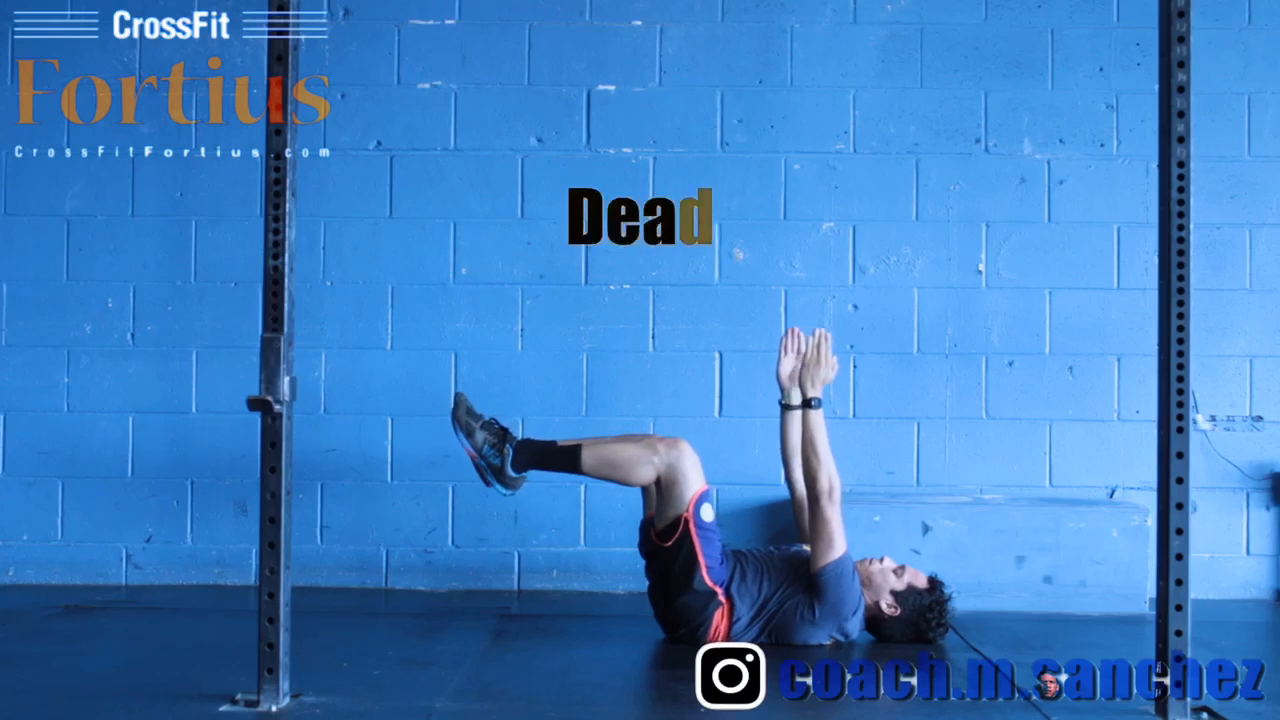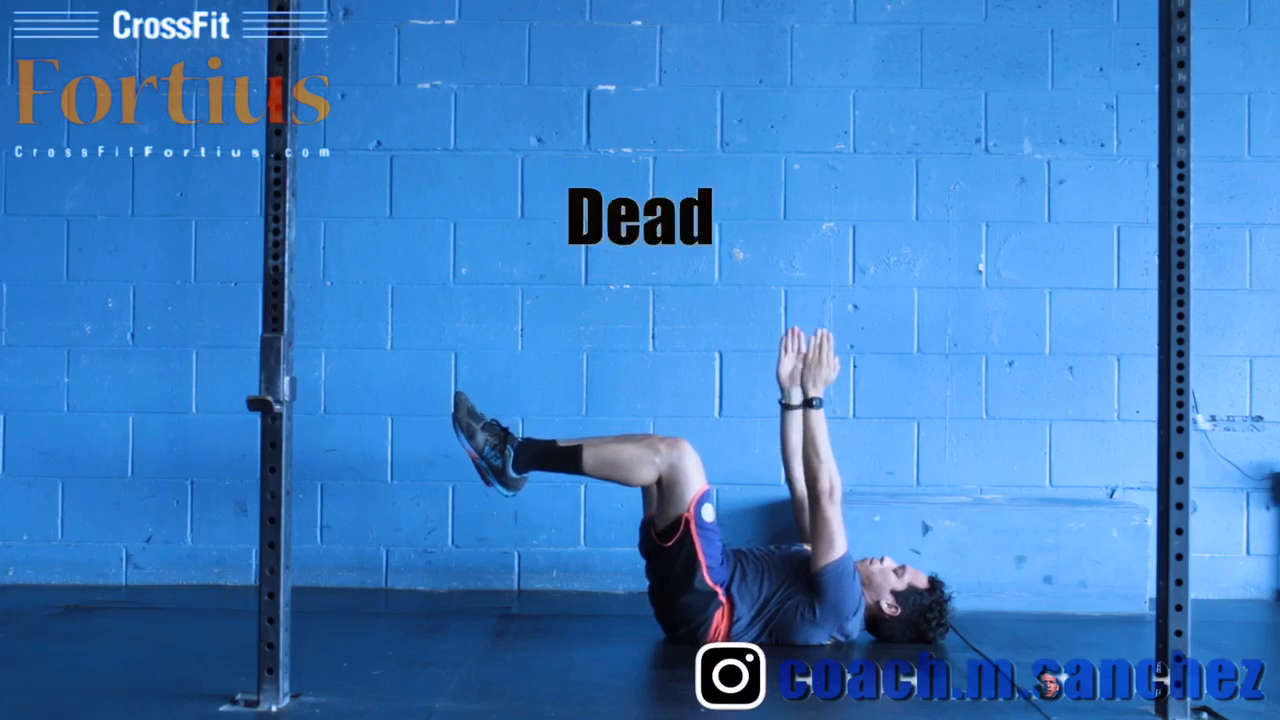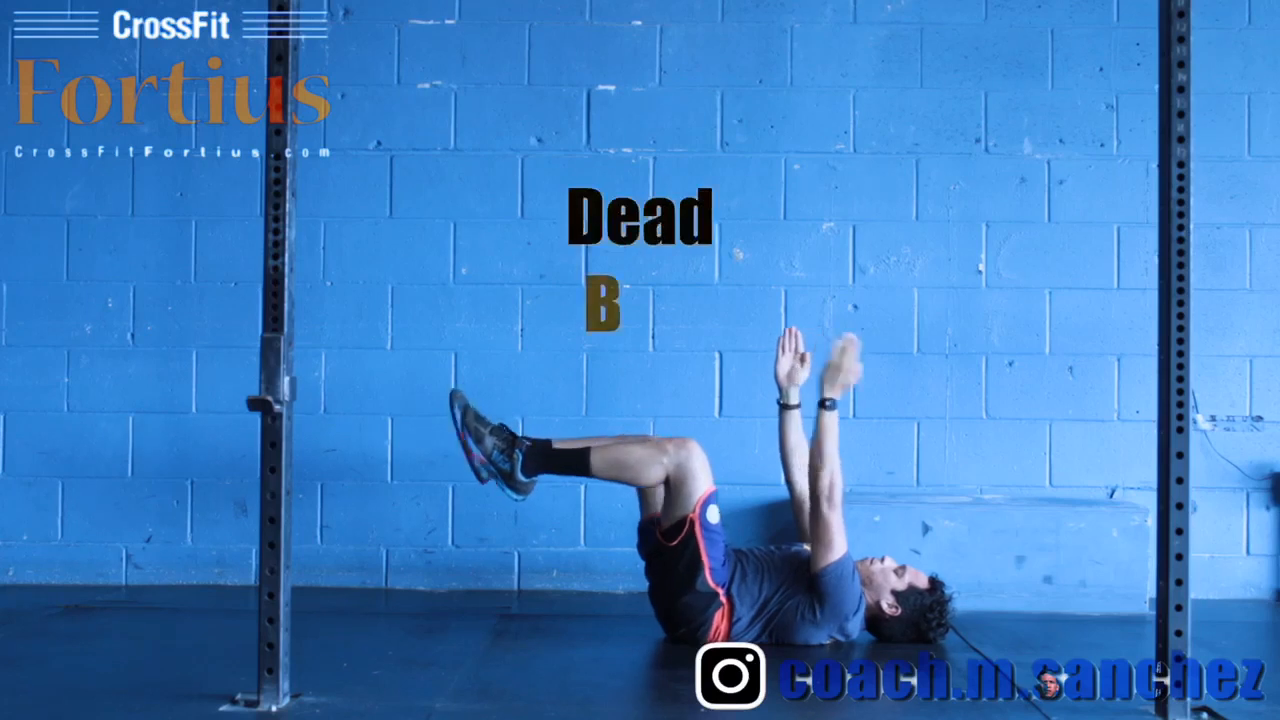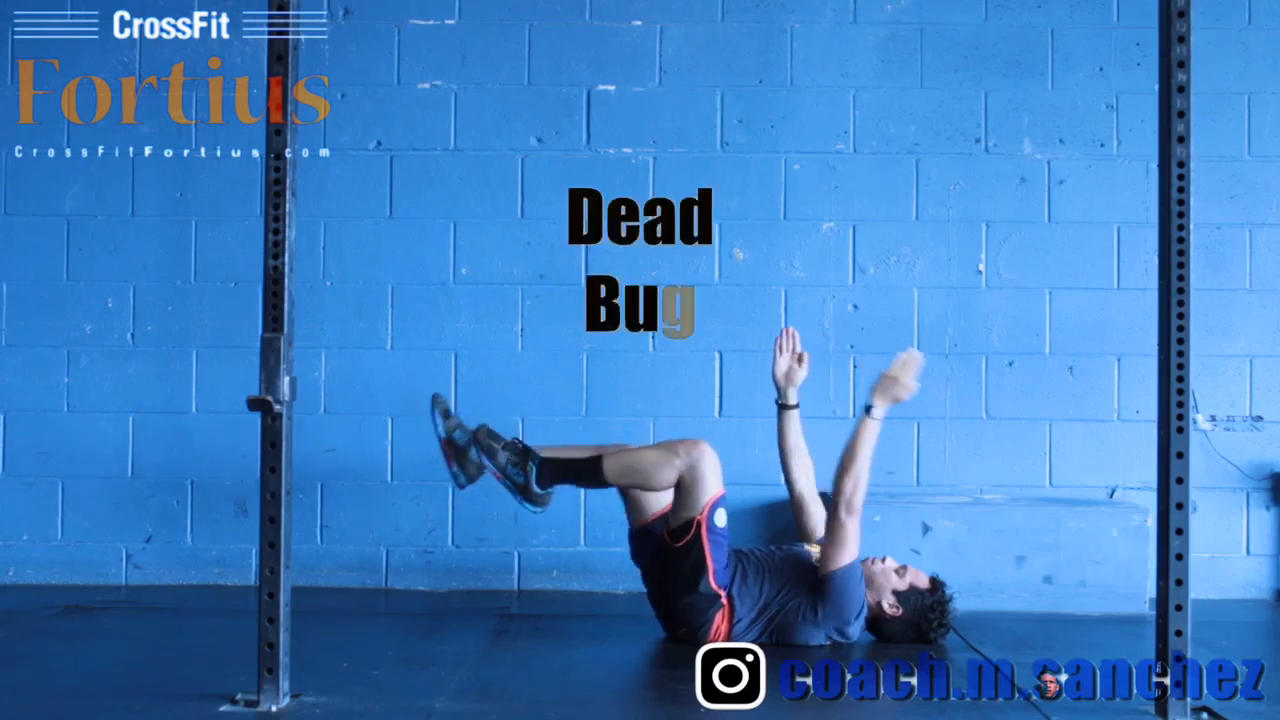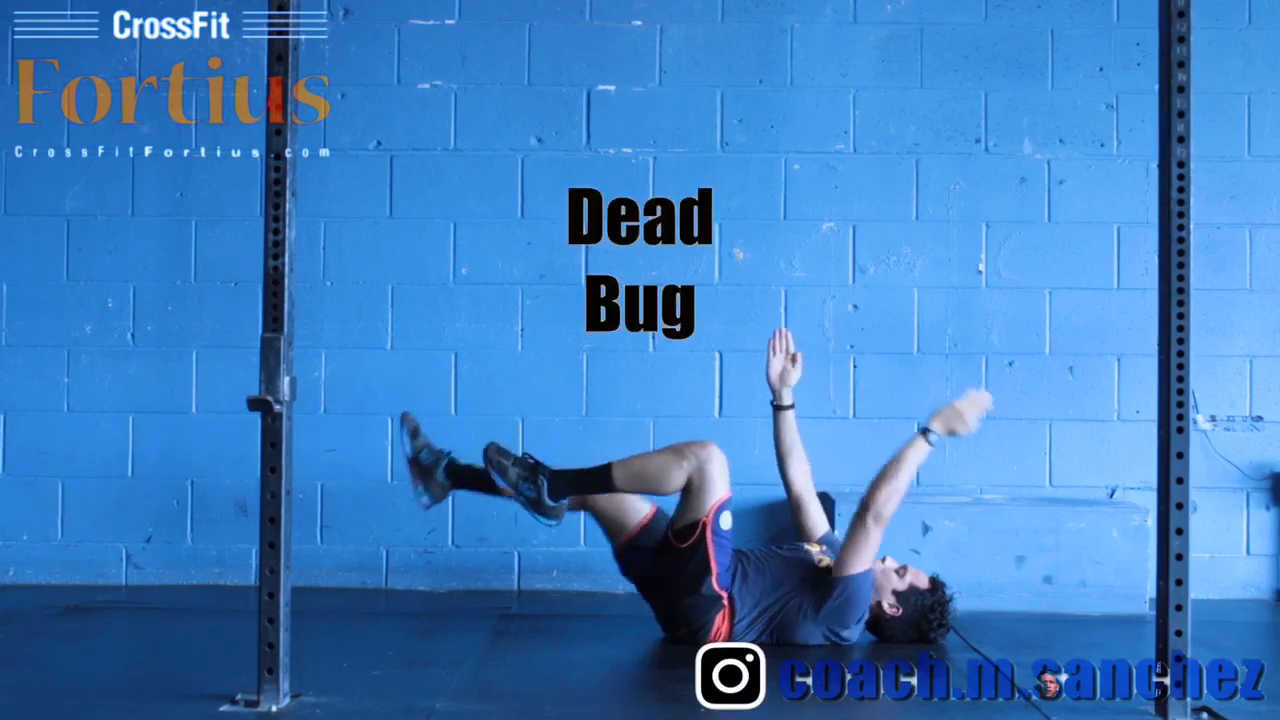
dt=0.2s
person 1, frame 1
left shoulder: (842, 603)
right shoulder: (838, 580)
left elbow: (825, 495)
right elbow: (800, 484)
left wrist: (814, 396)
right wrist: (791, 395)
left hip: (704, 602)
right hip: (698, 588)
left knee: (674, 454)
right knee: (659, 454)
left ankle: (516, 457)
right ankle: (514, 453)
person 1, frame 2
left shoulder: (842, 601)
right shoulder: (839, 578)
left elbow: (826, 496)
right elbow: (801, 485)
left wrist: (814, 395)
right wrist: (792, 393)
left hip: (703, 603)
right hip: (698, 588)
left knee: (676, 454)
right knee: (656, 453)
left ankle: (518, 459)
right ankle: (516, 454)
person 1, frame 3
left shoulder: (842, 603)
right shoulder: (841, 579)
left elbow: (826, 499)
right elbow: (801, 485)
left wrist: (829, 398)
right wrist: (789, 393)
left hip: (704, 603)
right hip: (697, 588)
left knee: (684, 454)
right knee: (654, 452)
left ankle: (525, 462)
right ankle: (517, 453)
person 1, frame 4
left shoulder: (844, 605)
right shoulder: (834, 568)
left elbow: (846, 503)
right elbow: (804, 489)
left wrist: (877, 406)
right wrist: (789, 393)
left hip: (702, 604)
right hip: (694, 588)
left knee: (697, 455)
right knee: (631, 461)
left ankle: (539, 475)
right ankle: (480, 456)
person 1, frame 5
left shoulder: (847, 607)
right shoulder: (833, 559)
left elbow: (875, 513)
right elbow: (800, 485)
left wrist: (931, 432)
right wrist: (783, 395)
left hip: (703, 605)
right hip: (688, 584)
left knee: (705, 457)
right knee: (595, 486)
left ankle: (553, 486)
right ankle: (450, 474)
